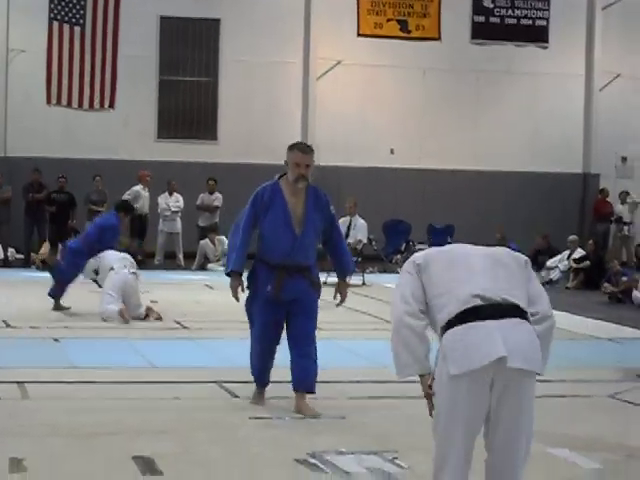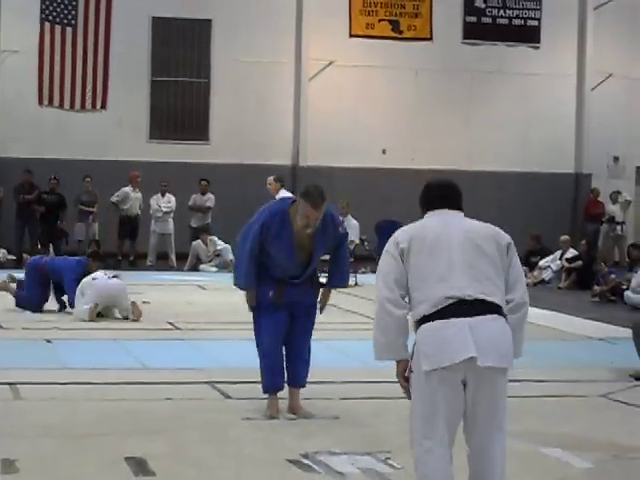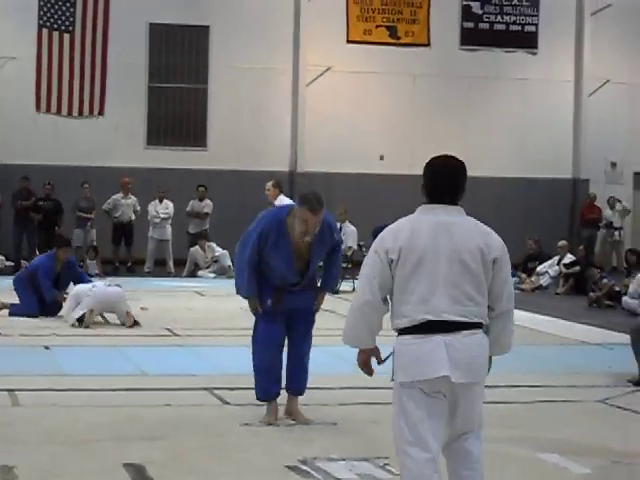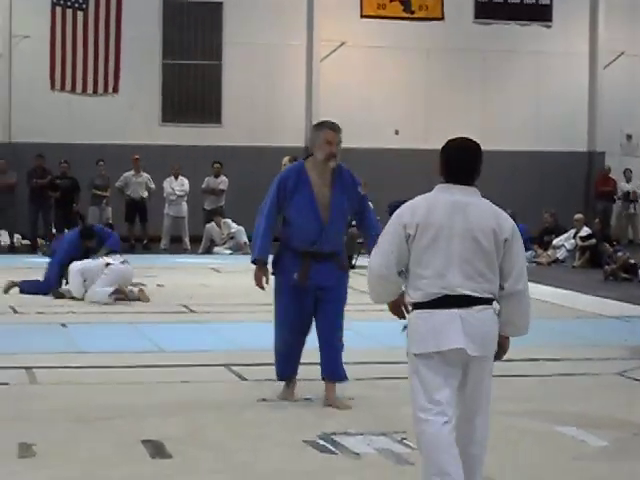
dt=0.4s
person 1, frame 1
left shoulder: (421, 261)
right shoulder: (512, 257)
left elbow: (406, 318)
right elbow: (543, 315)
left wrist: (423, 372)
right wrist: (533, 364)
left hip: (465, 343)
right hip: (519, 340)
left knee: (452, 446)
right knee: (510, 447)
person 1, frame 2
left shoulder: (405, 236)
right shoulder: (496, 234)
left elbow: (389, 300)
right elbow: (518, 299)
left wrist: (400, 356)
right wrist: (508, 349)
left hip: (438, 340)
right hip: (492, 336)
left knee: (433, 439)
right knee: (490, 437)
person 1, frame 3
left shoulder: (395, 234)
right shoulder: (488, 238)
left elbow: (368, 297)
right elbow: (503, 304)
left wrist: (365, 344)
right wrist: (490, 349)
left hip: (418, 351)
right hip: (469, 349)
left knee: (419, 449)
right knee: (466, 436)
person 1, frame 4
left shoulder: (412, 210)
right shoulder: (499, 219)
left elbow: (381, 269)
right elbow: (515, 285)
left wrist: (391, 295)
right wrist: (506, 331)
left hip: (431, 324)
right hip: (479, 324)
left knee: (435, 415)
right knee: (473, 412)
person 2, frame 1
left shoulder: (319, 199)
right shoulder: (264, 194)
left elbow: (334, 238)
right elbow: (242, 232)
left wrist: (343, 276)
right wrist: (235, 272)
left hip: (305, 280)
right hip: (268, 278)
left knee: (304, 340)
right knee: (264, 337)
left ankle: (301, 399)
right ankle: (260, 384)
person 2, frame 2
left shoulder: (332, 221)
right shoulder: (271, 215)
left elbow: (340, 251)
right elbow: (245, 248)
left wrist: (330, 286)
right wrist: (248, 287)
left hip: (304, 287)
right hip: (270, 285)
left knee: (300, 339)
right knee: (271, 338)
left ankle: (294, 398)
right ankle: (273, 397)
person 2, frame 3
left shoulder: (329, 227)
right shoulder: (268, 222)
left elbow: (333, 257)
right elbow: (245, 257)
left wrist: (325, 289)
right wrist: (250, 294)
left hip: (304, 293)
right hip: (270, 291)
left knee: (300, 347)
right knee: (267, 346)
left ankle: (292, 403)
right ankle: (271, 405)
person 2, frame 4
left shoulder: (347, 180)
right shoulder: (289, 177)
left elbow: (366, 219)
right elbow: (267, 218)
right wrist: (261, 261)
left hip: (332, 266)
right hip: (295, 265)
left knee: (332, 328)
right knee: (290, 328)
left ankle: (331, 391)
right ankle: (288, 382)
